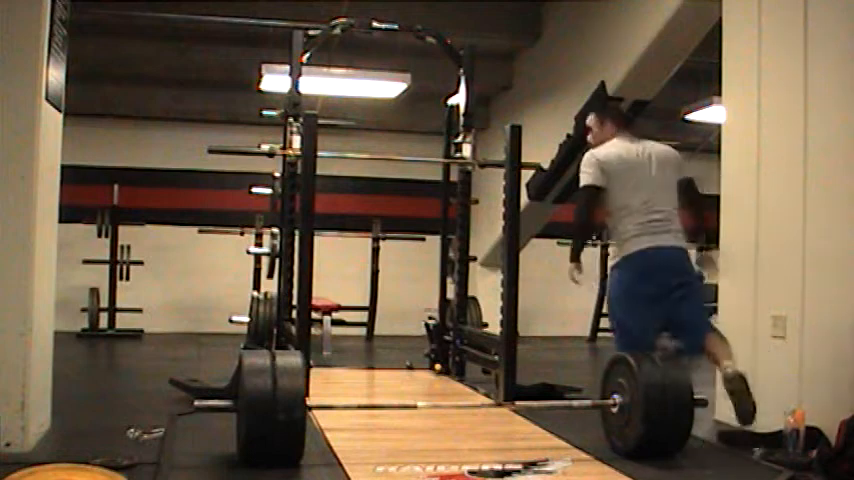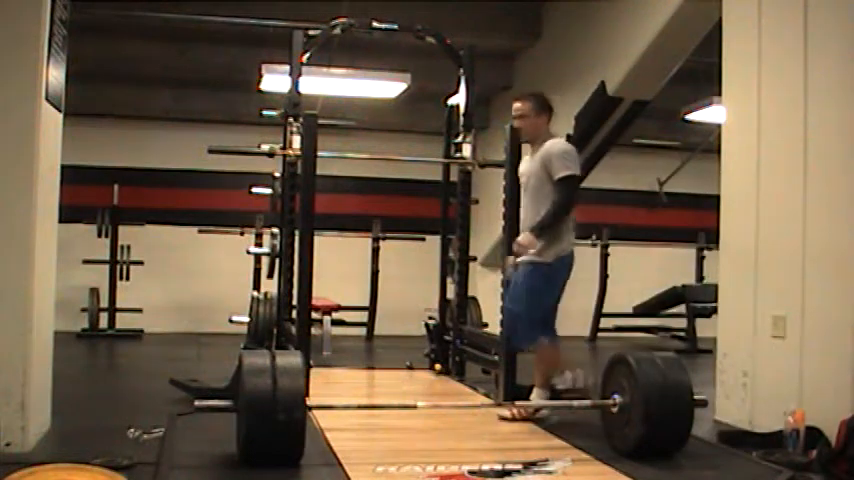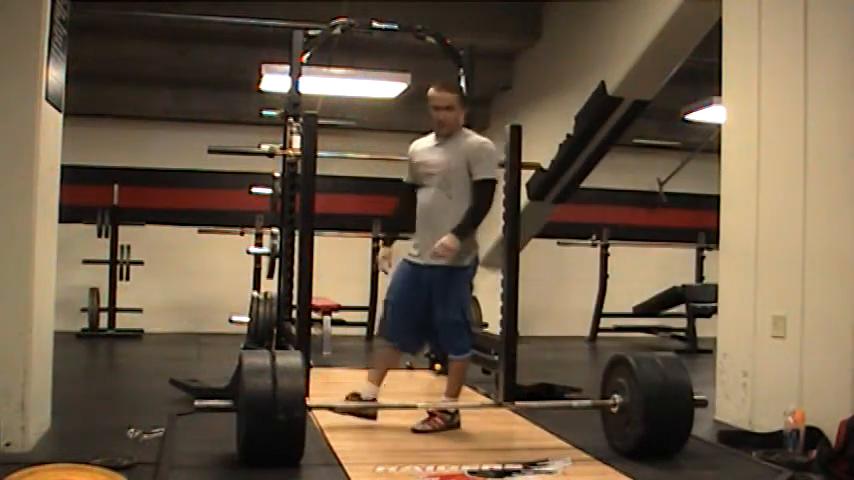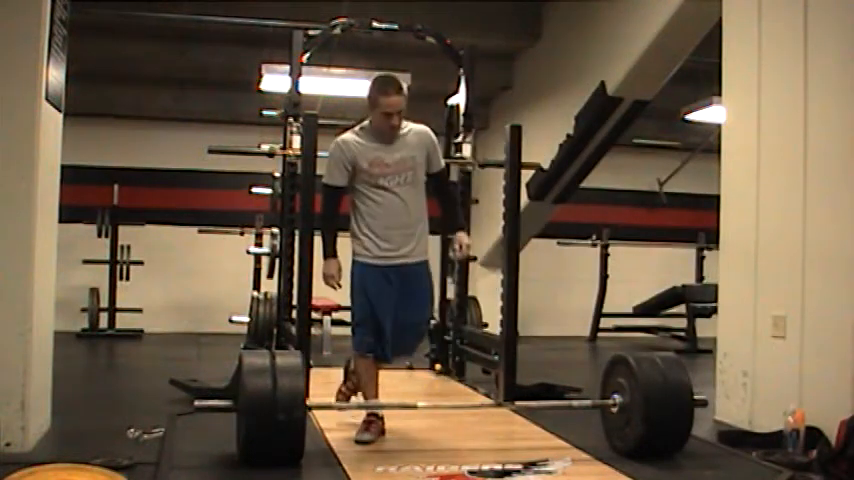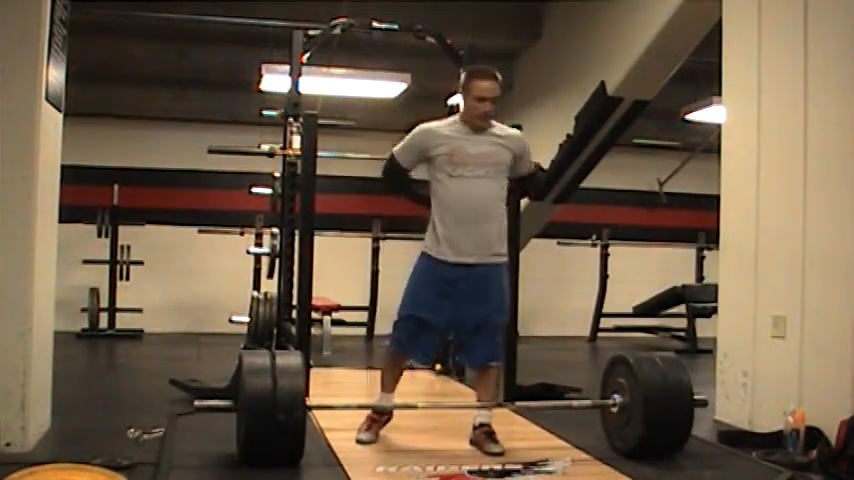
dt=1s
person 1, frame 1
left shoulder: (596, 158)
right shoulder: (667, 154)
left elbow: (585, 209)
right elbow: (692, 201)
left wrist: (576, 256)
left hip: (633, 258)
right hip: (674, 253)
left knee: (633, 347)
right knee: (697, 326)
right ankle: (730, 372)
person 1, frame 2
left shoulder: (557, 151)
right shoulder: (530, 158)
left elbow: (566, 199)
left wrist: (534, 234)
right wrist: (517, 253)
left hip: (547, 256)
right hip: (533, 256)
left knee: (519, 324)
right knee: (537, 328)
right ankle: (538, 399)
person 1, frame 3
left shoulder: (479, 148)
right shoulder: (418, 149)
left elbow: (483, 200)
left wrist: (457, 235)
right wrist: (387, 241)
left hip: (453, 260)
right hip: (416, 257)
left knee: (453, 333)
right knee: (394, 326)
left ankle: (449, 409)
right ankle: (368, 396)
person 1, frame 4
left shoulder: (423, 137)
right shoulder: (347, 146)
left elbow: (442, 186)
right elbow: (330, 204)
left wrist: (458, 228)
right wrist: (329, 256)
left hip: (415, 258)
right hip: (370, 261)
left knee: (409, 335)
right knee: (367, 338)
left ankle: (356, 373)
right ankle: (373, 414)
person 1, frame 5
left shoulder: (513, 141)
right shoulder: (430, 134)
left elbow: (528, 181)
right elbow: (392, 172)
right wrist: (430, 199)
left hip: (489, 263)
right hip: (438, 258)
left knee: (488, 346)
right knee: (406, 334)
left ankle: (482, 425)
right ankle: (381, 409)
